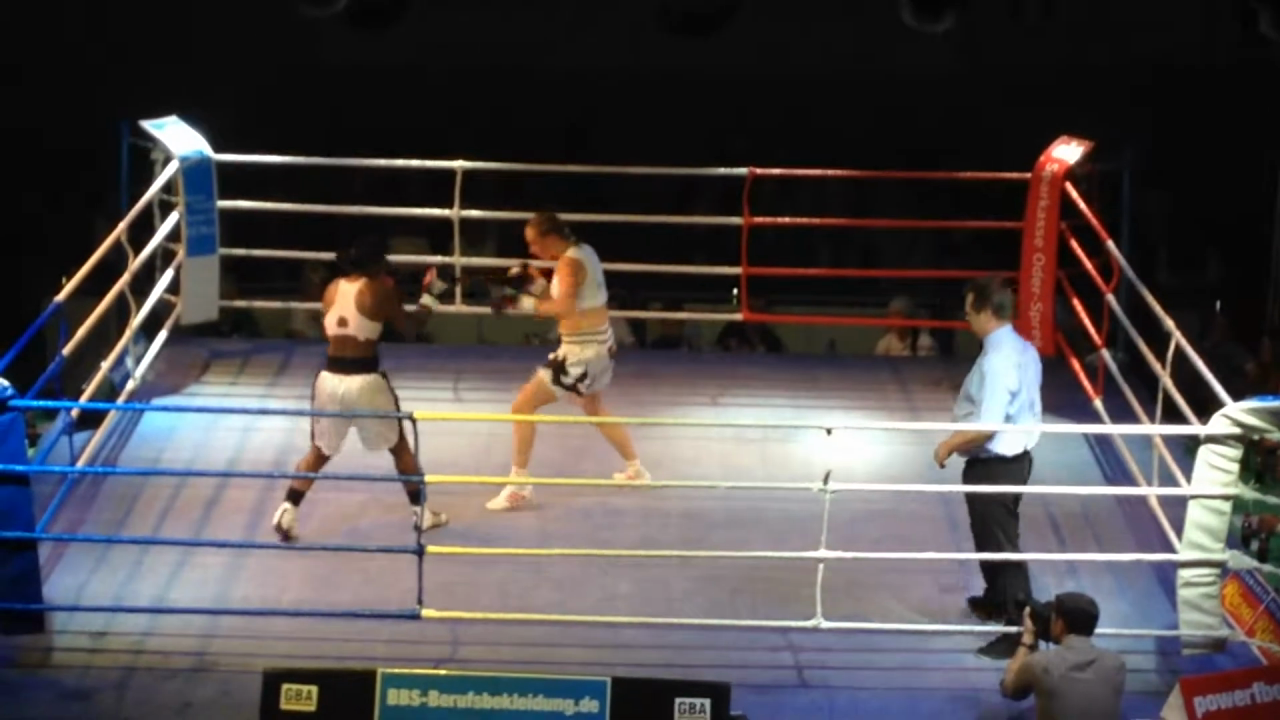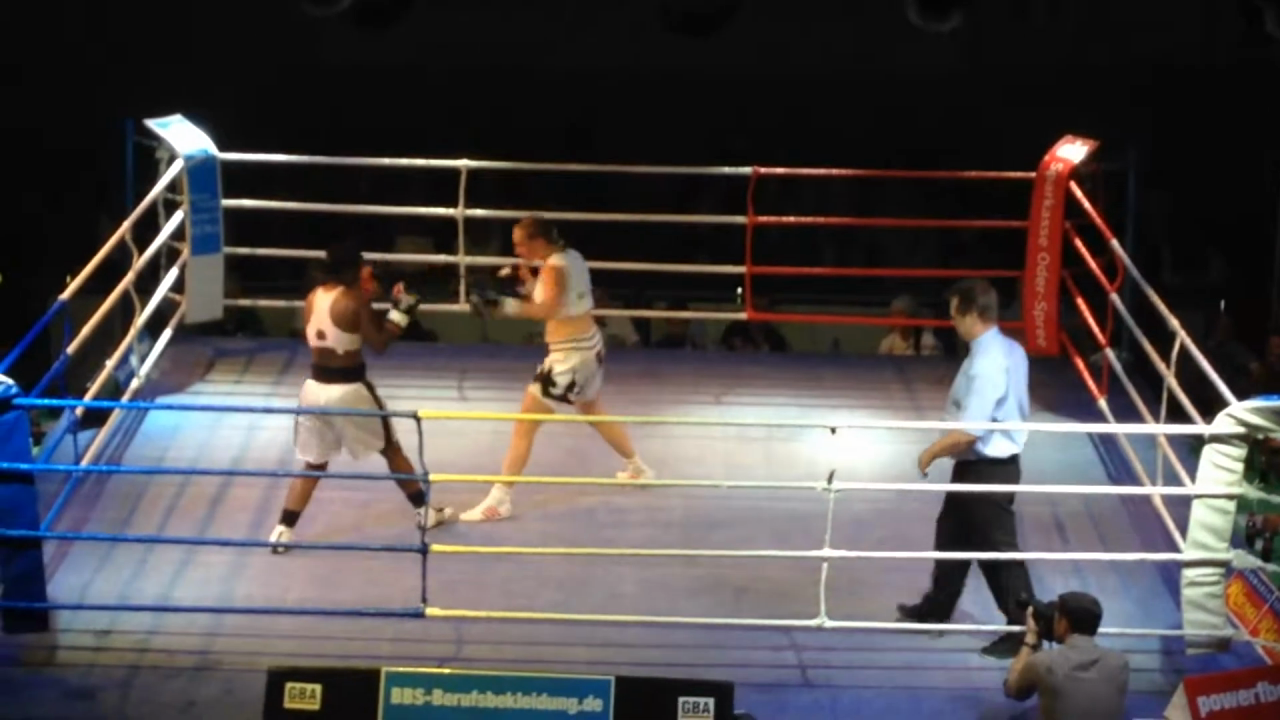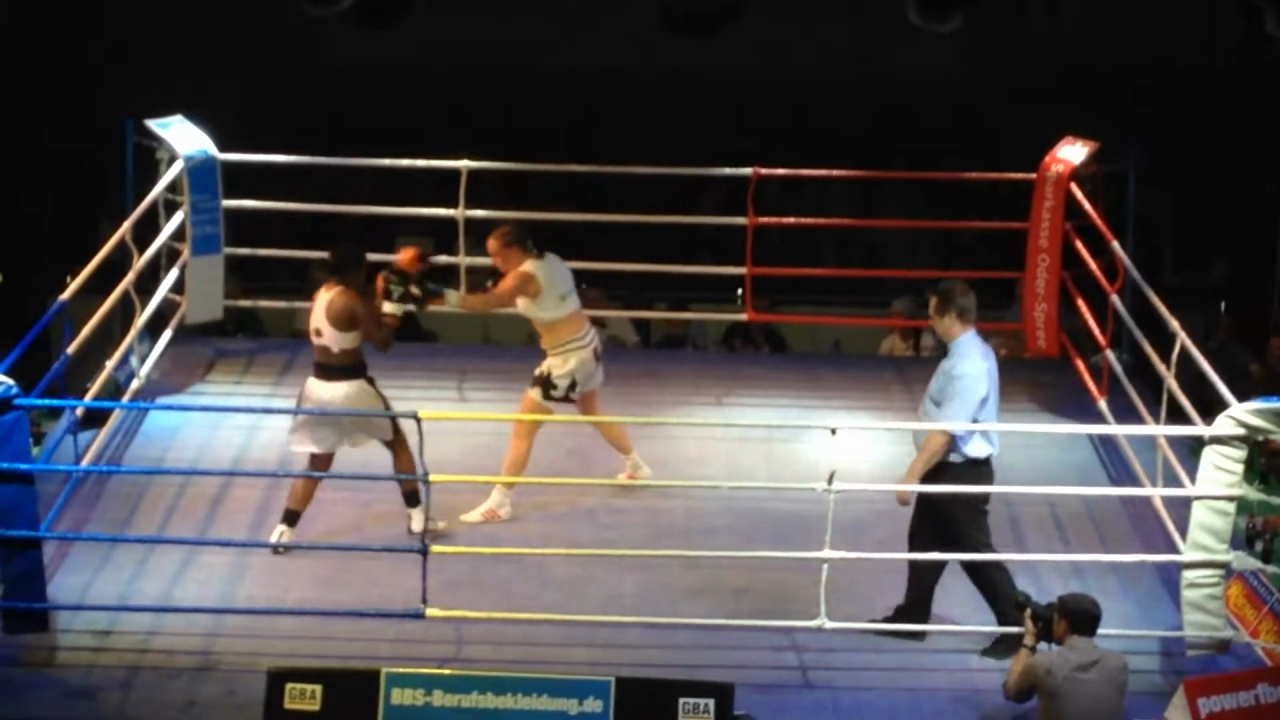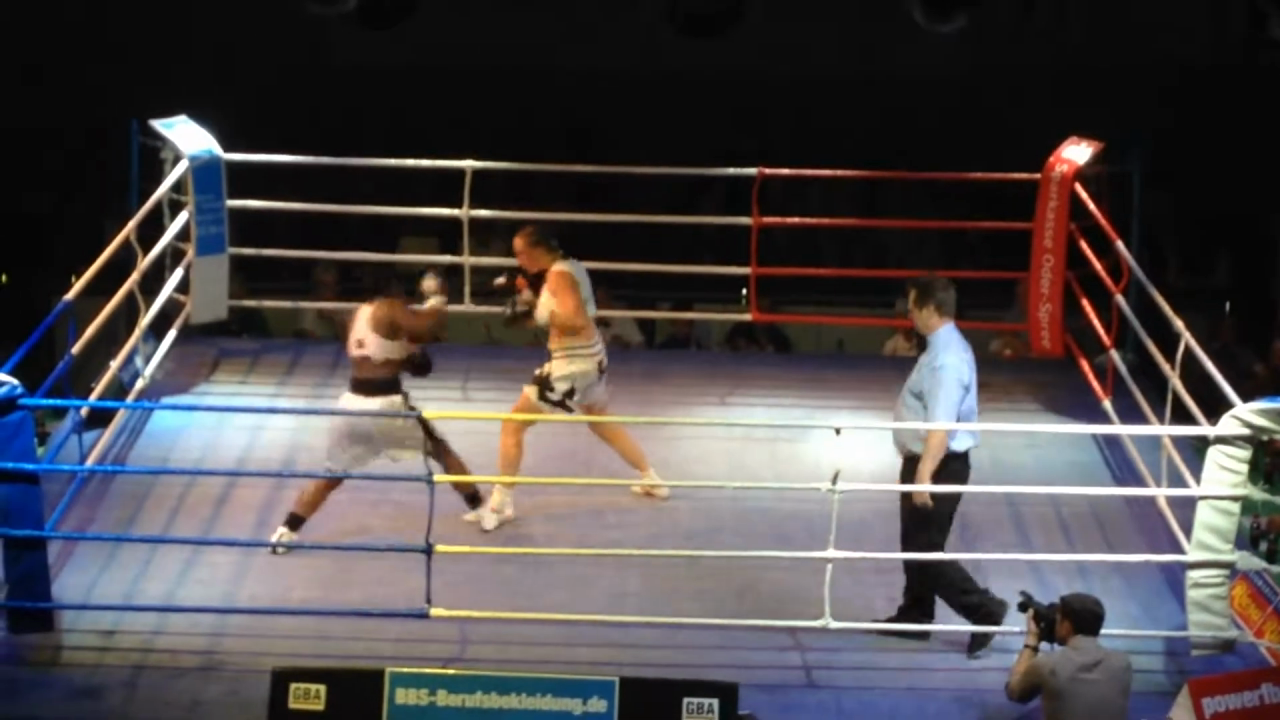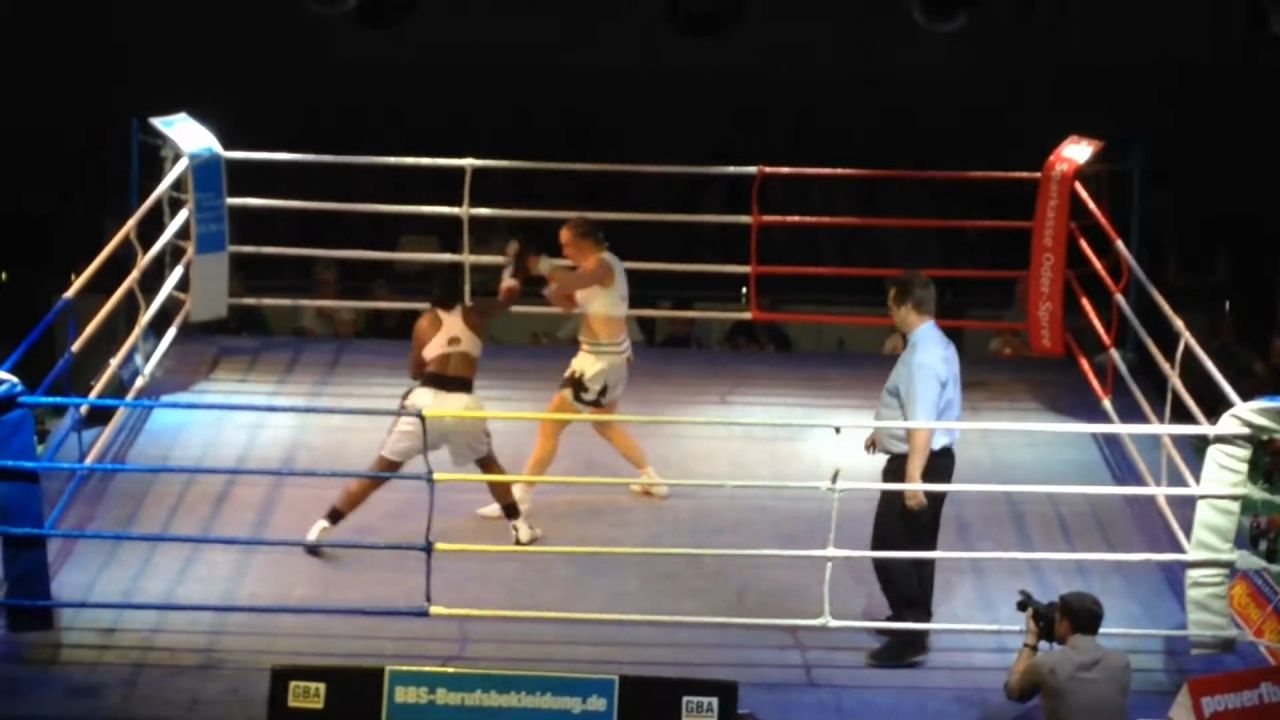
dt=0.2s
person 1, frame 1
left shoulder: (997, 361)
right shoulder: (1025, 350)
left elbow: (985, 427)
left wrist: (949, 445)
left hip: (996, 466)
right hip: (1012, 458)
left knee: (999, 546)
right knee: (993, 537)
left ankle: (1019, 631)
right ankle: (996, 600)
person 1, frame 2
left shoulder: (985, 366)
right shoulder: (1010, 350)
left elbow: (968, 431)
left wrist: (931, 452)
left hip: (988, 470)
right hip: (979, 465)
left knee: (997, 550)
right knee: (952, 536)
left ankle: (1023, 629)
right ankle: (937, 608)
person 1, frame 3
left shoulder: (966, 368)
right shoulder: (971, 353)
left elbow: (944, 433)
left wrist: (911, 476)
left hip: (962, 472)
right hip: (951, 468)
left knee: (975, 551)
right knee: (923, 542)
left ankle: (1015, 626)
right ankle: (912, 616)
person 1, frame 4
left shoulder: (945, 359)
right shoulder: (944, 347)
left elbow: (939, 428)
left wrist: (922, 476)
right wrist: (917, 466)
left hip: (936, 467)
right hip: (926, 461)
left knee: (922, 548)
right knee: (920, 543)
left ankle: (985, 609)
right ankle: (913, 618)
person 1, frame 5
left shoulder: (922, 356)
right shoulder: (937, 345)
left elbow: (923, 426)
left wrist: (913, 477)
right wrist: (882, 432)
left hip: (919, 463)
right hip: (938, 459)
left knee: (891, 549)
right knee: (918, 544)
left ankle: (908, 637)
right ankle: (914, 620)
person 2, frame 1
left shoulder: (569, 262)
right shoulder: (583, 252)
left elbow: (562, 307)
left wrist: (519, 302)
right wrist: (533, 283)
left hip: (582, 349)
right hip: (601, 344)
left knee: (522, 408)
right knee: (594, 411)
left ankle: (519, 485)
right ankle: (635, 470)
person 2, frame 2
left shoulder: (554, 268)
right shoulder: (570, 257)
left elbow: (548, 310)
left wrist: (502, 304)
right wrist: (527, 286)
left hip: (570, 358)
right hip: (590, 348)
left knee: (523, 427)
right knee: (592, 413)
left ankle: (498, 502)
right ankle: (636, 468)
person 2, frame 3
left shoulder: (523, 276)
right shoulder: (551, 261)
left elbow: (487, 303)
left wrist: (445, 296)
right wrist: (505, 296)
left hip: (566, 358)
right hip: (587, 345)
left knee: (524, 429)
right knee: (590, 410)
left ankle: (499, 503)
right ankle: (635, 466)
person 2, frame 4
left shoulder: (559, 275)
right shoulder: (565, 270)
left elbow: (578, 320)
left wrist: (535, 316)
right wrist: (524, 296)
left hip: (572, 365)
right hip: (592, 358)
left knee: (512, 426)
right knee: (603, 425)
left ankle: (501, 505)
right ankle: (653, 481)
person 2, frame 5
left shoulder: (602, 264)
right shoulder: (596, 264)
left elbow: (574, 281)
right elbow: (572, 301)
left wrist: (541, 265)
right wrist: (551, 287)
left hip: (601, 359)
right hip: (612, 356)
left knee: (549, 427)
right knee: (606, 424)
left ankle: (518, 497)
right ankle: (651, 478)
person 3, frame 1
left shoulder: (331, 290)
right shoulder: (378, 291)
right elbow: (409, 329)
right wrist: (430, 294)
left hip: (330, 379)
right hip: (365, 381)
left knee: (319, 451)
right knee: (399, 446)
left ankle: (287, 510)
right ankle: (422, 513)
person 3, frame 2
left shoulder: (311, 298)
right shoulder: (355, 300)
right elbow: (379, 346)
right wrist: (400, 310)
left hip: (315, 389)
right hip: (349, 391)
left knee: (313, 467)
right knee: (391, 450)
left ankle: (282, 531)
right ankle: (424, 512)
person 3, frame 3
left shoulder: (321, 294)
right shoulder: (352, 298)
right elbow: (382, 342)
left wrist: (395, 280)
right wrist: (392, 302)
left hip: (318, 387)
right hip: (352, 388)
left knee: (317, 464)
right knee: (398, 443)
left ankle: (283, 531)
right ankle: (416, 517)
person 3, frame 4
left shoulder: (358, 314)
right shoulder: (392, 309)
right elbow: (429, 327)
left wrist: (403, 358)
right wrist: (435, 297)
left hip: (353, 402)
right hip: (387, 404)
left knee: (333, 475)
right knee: (442, 453)
left ankle: (285, 533)
right ankle: (480, 512)
person 3, frame 5
left shoulder: (424, 323)
right shoulder: (475, 313)
left elbow: (415, 372)
right elbow: (506, 299)
right wrist: (512, 282)
left hip: (424, 399)
right hip: (462, 402)
left knee: (379, 471)
right knee: (487, 462)
left ankle: (325, 527)
right ankle: (520, 527)
